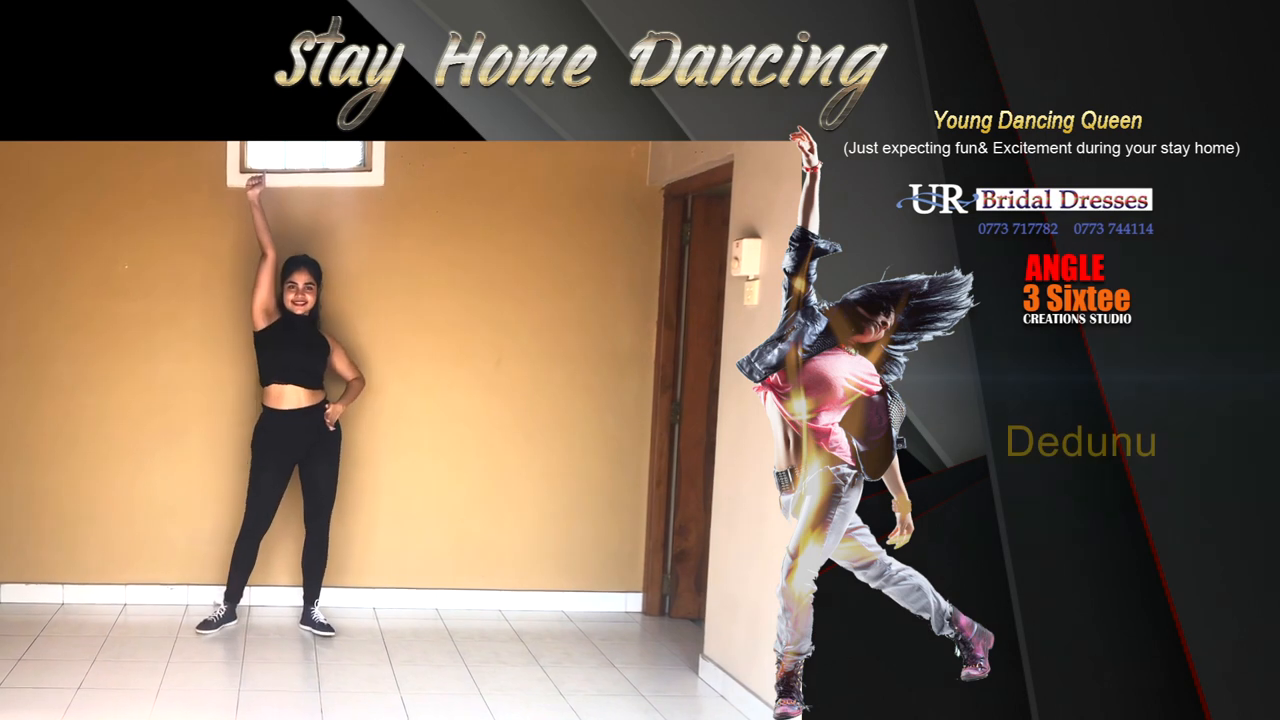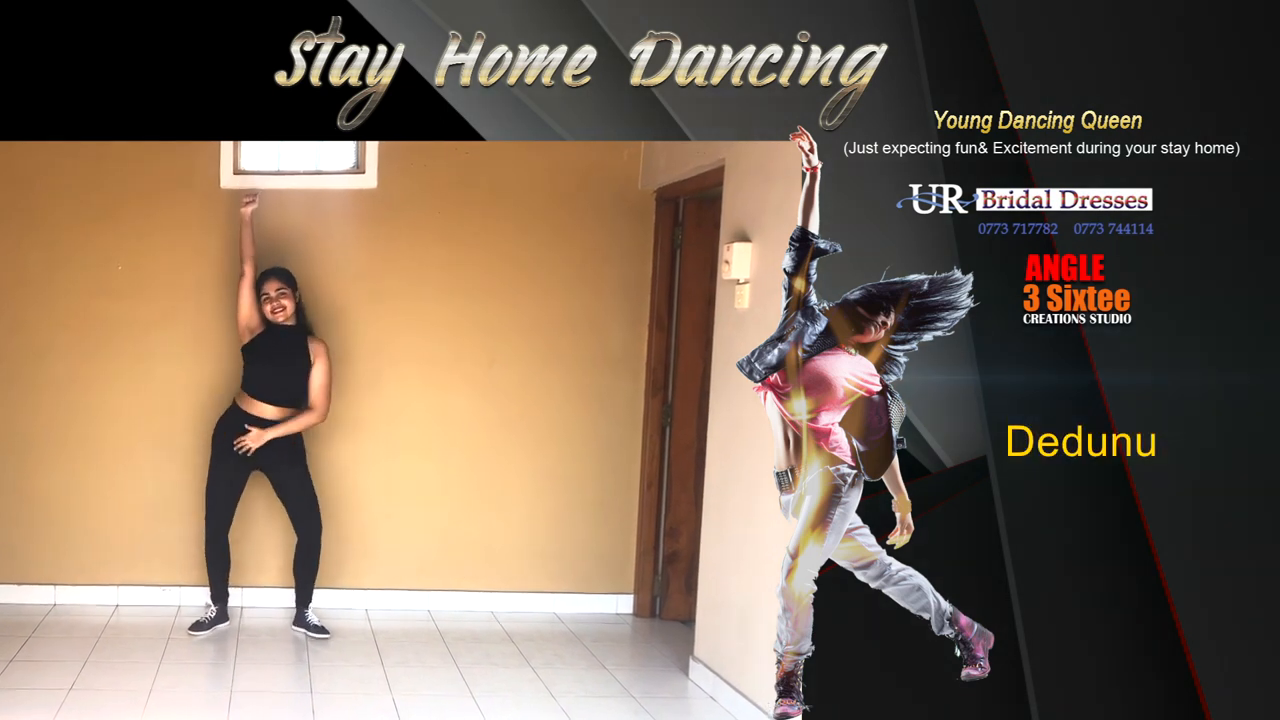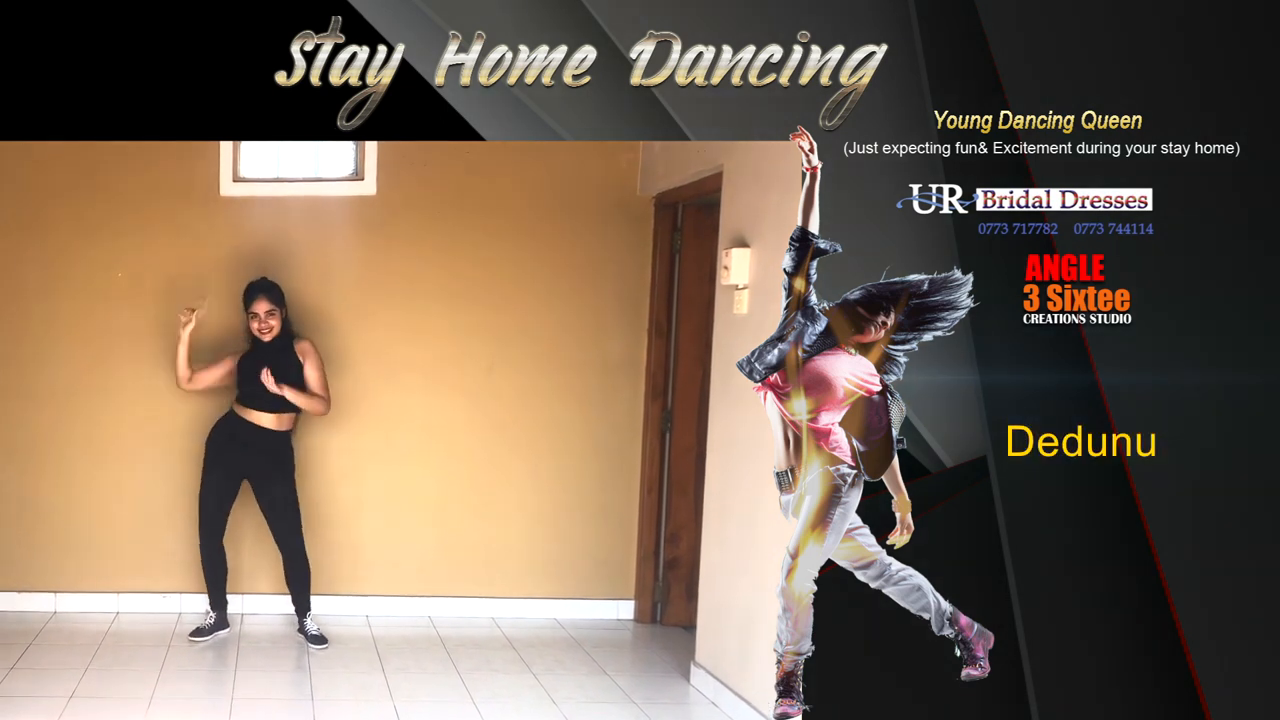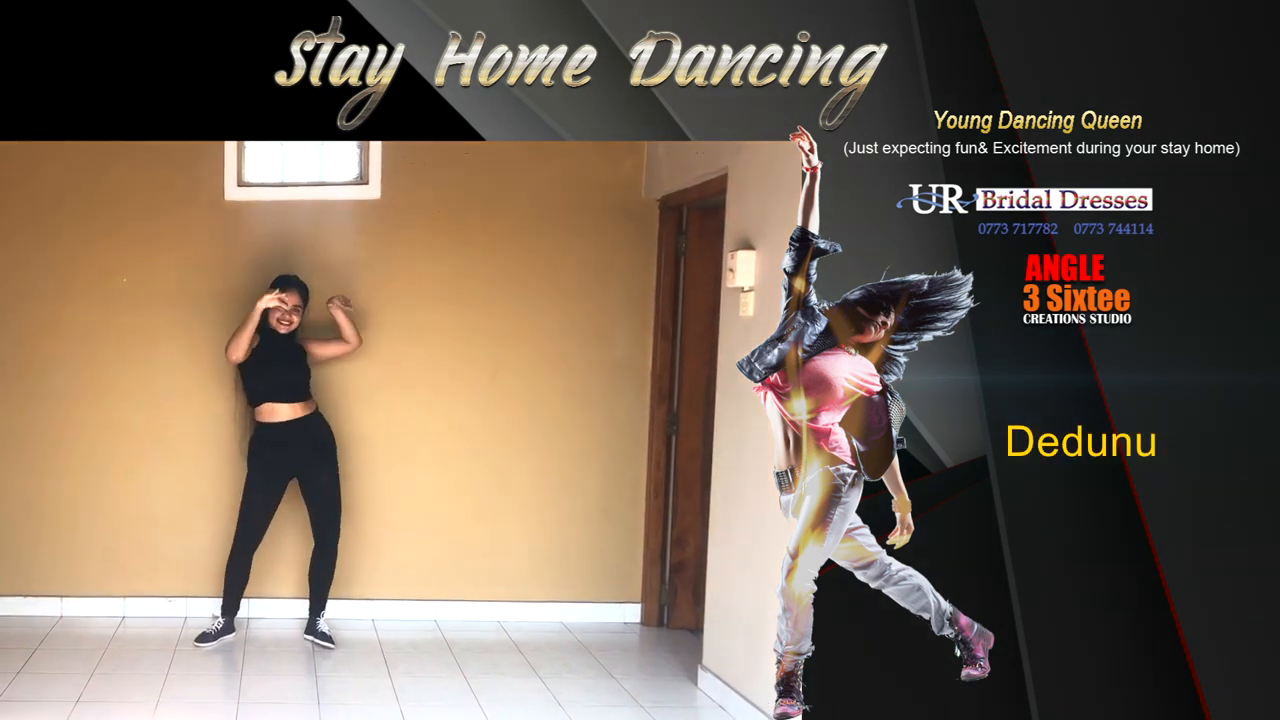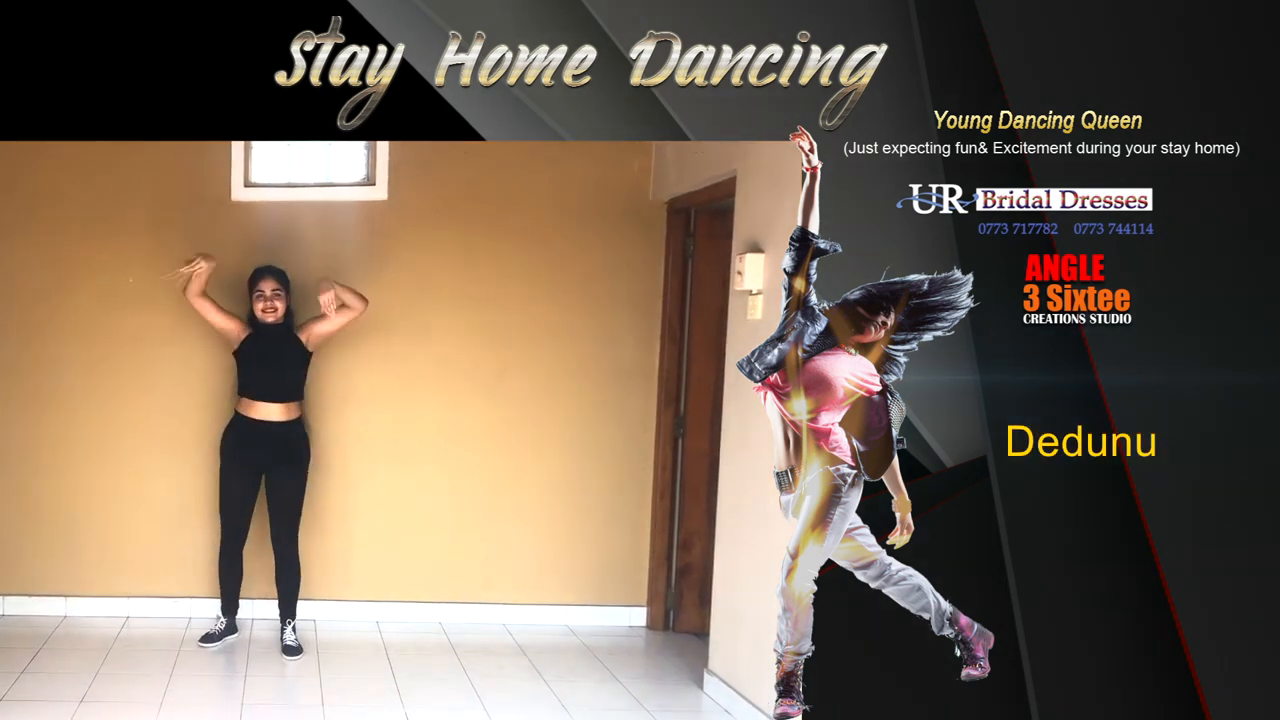
dt=1s
person 1, frame 1
left shoulder: (869, 380)
right shoulder: (805, 319)
left elbow: (881, 447)
right elbow: (807, 243)
left wrist: (903, 504)
right wrist: (813, 172)
left hip: (833, 474)
right hip: (792, 481)
left knee: (796, 577)
right knee: (877, 567)
person 1, frame 2
left shoulder: (868, 378)
right shoulder: (805, 317)
left elbow: (880, 446)
right elbow: (806, 243)
left wrist: (902, 504)
right wrist: (813, 173)
left hip: (832, 475)
right hip: (791, 481)
left knee: (795, 577)
right knee: (876, 567)
person 1, frame 3
left shoulder: (868, 380)
right shoulder: (805, 318)
left elbow: (880, 446)
right elbow: (805, 242)
left wrist: (902, 504)
right wrist: (814, 171)
left hip: (833, 475)
right hip: (791, 481)
left knee: (795, 577)
right knee: (876, 567)
person 1, frame 4
left shoulder: (868, 379)
right shoulder: (804, 319)
left elbow: (880, 445)
right elbow: (806, 242)
left wrist: (902, 503)
right wrist: (813, 172)
left hip: (832, 475)
right hip: (792, 481)
left knee: (795, 577)
right knee: (876, 567)
person 1, frame 5
left shoulder: (868, 378)
right shoulder: (804, 318)
left elbow: (880, 445)
right elbow: (806, 243)
left wrist: (902, 503)
right wrist: (814, 173)
left hip: (832, 475)
right hip: (792, 482)
left knee: (795, 577)
right knee: (876, 566)
right ankle: (966, 631)
person 2, frame 1
left shoulder: (324, 340)
right shoulder: (267, 321)
left elbow: (356, 378)
right elbow: (268, 255)
left wrist: (340, 405)
right wrist: (254, 202)
left hip: (319, 432)
right hip: (274, 431)
left knee: (318, 524)
right knee: (255, 522)
left ankle: (311, 609)
right ankle: (229, 605)
person 2, frame 2
left shoulder: (314, 348)
right shoulder: (254, 334)
left elbow: (318, 412)
right elbow: (247, 272)
left wrist: (267, 433)
right wrist: (246, 219)
left hip: (284, 441)
right hip: (234, 432)
left knee: (310, 527)
right knee: (216, 523)
left ankle: (303, 611)
right ankle: (218, 607)
person 2, frame 3
left shoulder: (302, 349)
right shoulder: (242, 358)
left elbow: (322, 405)
right elbow: (187, 382)
left wrist: (281, 388)
right wrist: (184, 335)
left hip: (274, 453)
right hip: (228, 444)
left knee: (291, 542)
right knee: (209, 532)
left ankle: (305, 619)
right ankle: (218, 615)
person 2, frame 4
left shoulder: (300, 347)
right shoulder: (253, 340)
left elbow: (352, 343)
right elbow: (234, 355)
left wrist: (337, 311)
right wrist: (259, 309)
left hip: (314, 440)
right hip: (269, 446)
left knee: (328, 534)
right knee: (247, 537)
left ankle: (316, 619)
right ankle: (226, 619)
person 2, frame 5
left shoulder: (304, 336)
right shoulder: (243, 335)
left elbow: (358, 306)
right elbow: (194, 296)
left wrist: (332, 289)
right wrist: (203, 269)
left hip: (289, 443)
right hip: (242, 440)
left knee: (284, 540)
right knee: (232, 536)
left ankle: (287, 624)
right ankle: (228, 619)
